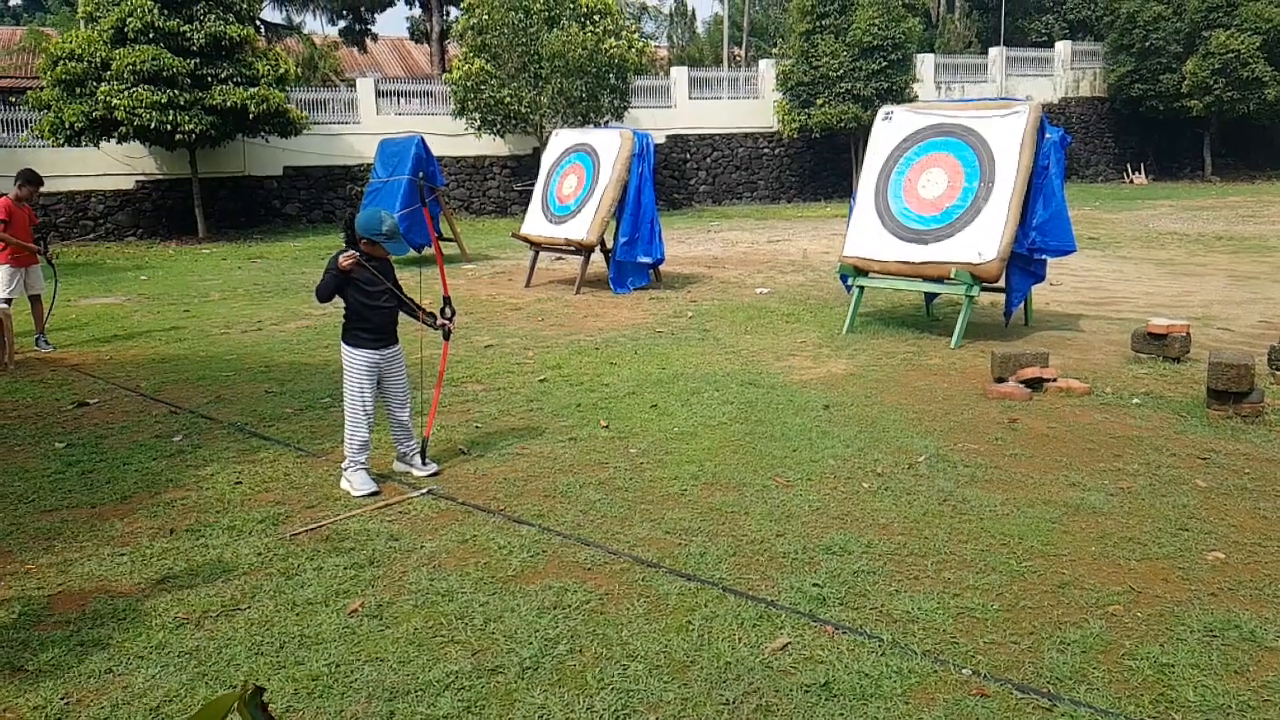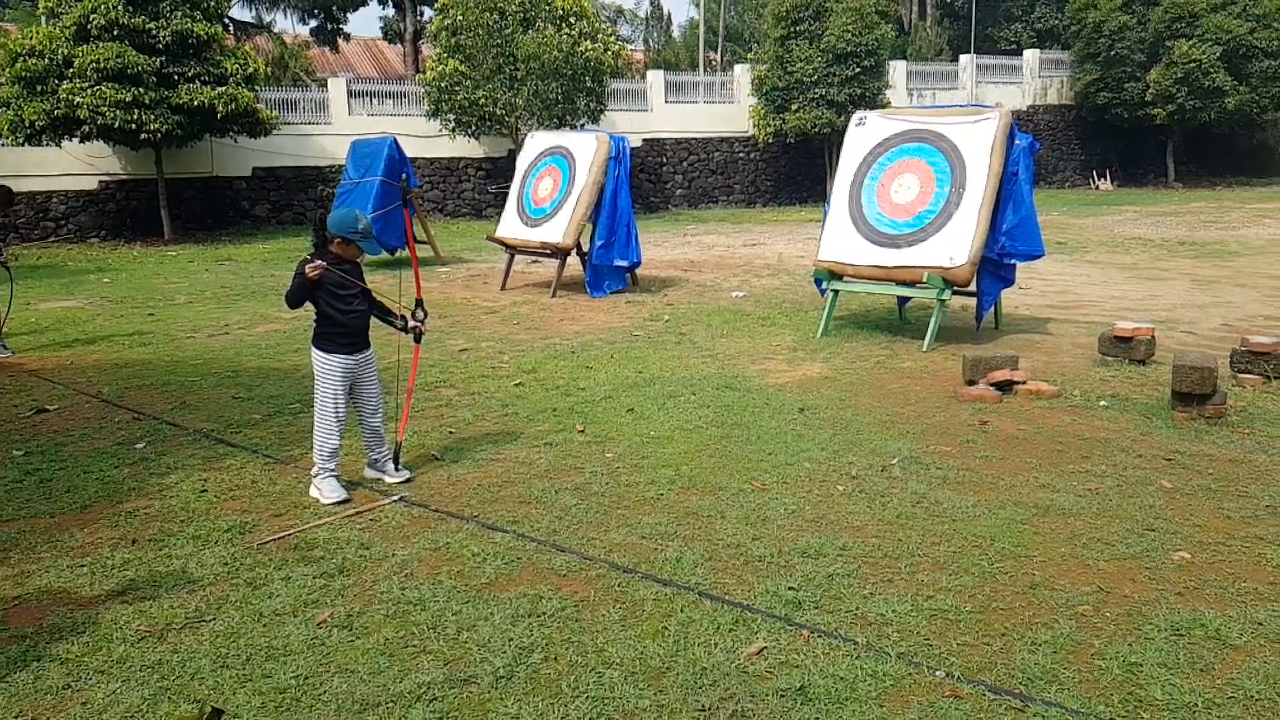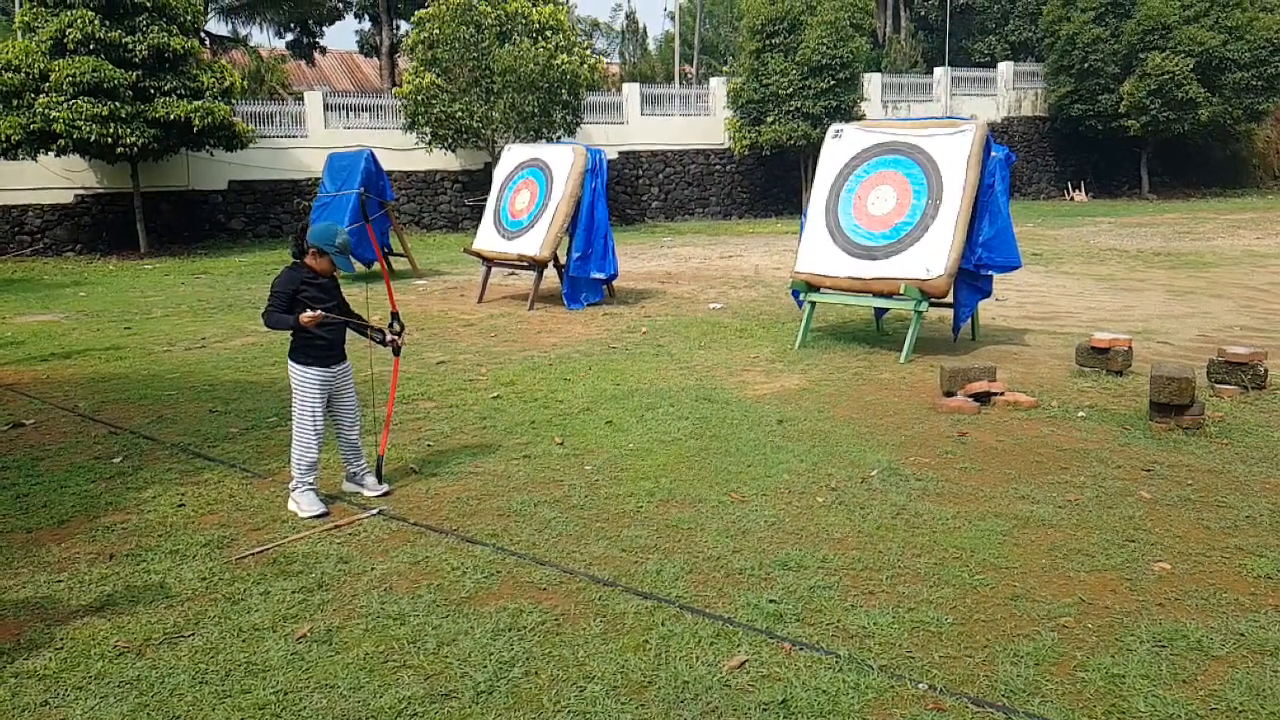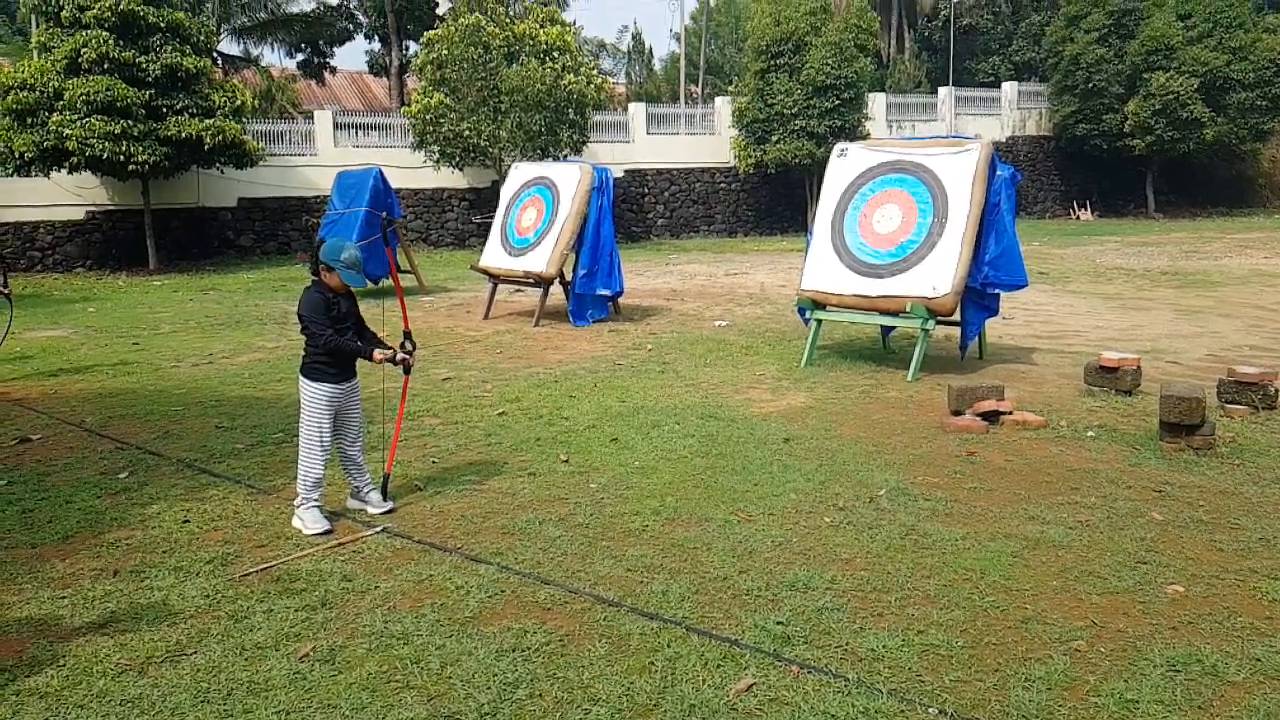
dt=1s
person 1, frame 1
left shoulder: (384, 264)
right shoulder: (345, 262)
left elbow: (400, 299)
right elbow: (323, 295)
left wrist: (431, 320)
right wrist: (339, 271)
left hip: (390, 347)
right hip: (359, 350)
left knee: (400, 405)
right knee: (360, 411)
left ankle: (408, 455)
right ankle: (354, 469)
person 1, frame 2
left shoulder: (353, 267)
right shoulder: (312, 265)
left elbow: (370, 301)
right elbow: (292, 301)
left wrist: (402, 322)
right wrist: (307, 280)
left hip: (362, 352)
right hip: (331, 355)
left knee: (372, 411)
right knee: (331, 417)
left ankle: (379, 461)
right ankle: (323, 476)
person 1, frame 3
left shoulder: (329, 280)
right shoulder: (291, 278)
left elbow: (347, 314)
right elbow: (270, 316)
left wrist: (381, 335)
right wrist: (298, 321)
left hip: (339, 365)
right hip: (308, 368)
left knee: (349, 424)
right knee: (309, 430)
left ankle: (357, 474)
right ankle: (301, 490)
person 1, frame 4
left shoulder: (346, 297)
right shoulder: (313, 299)
left elbow: (362, 330)
right elbow: (327, 341)
left wrist: (392, 353)
right wrist: (369, 353)
left hip: (348, 381)
right hip: (319, 384)
left knee: (352, 441)
right knee: (316, 445)
left ankle: (362, 491)
right ankle: (306, 507)
